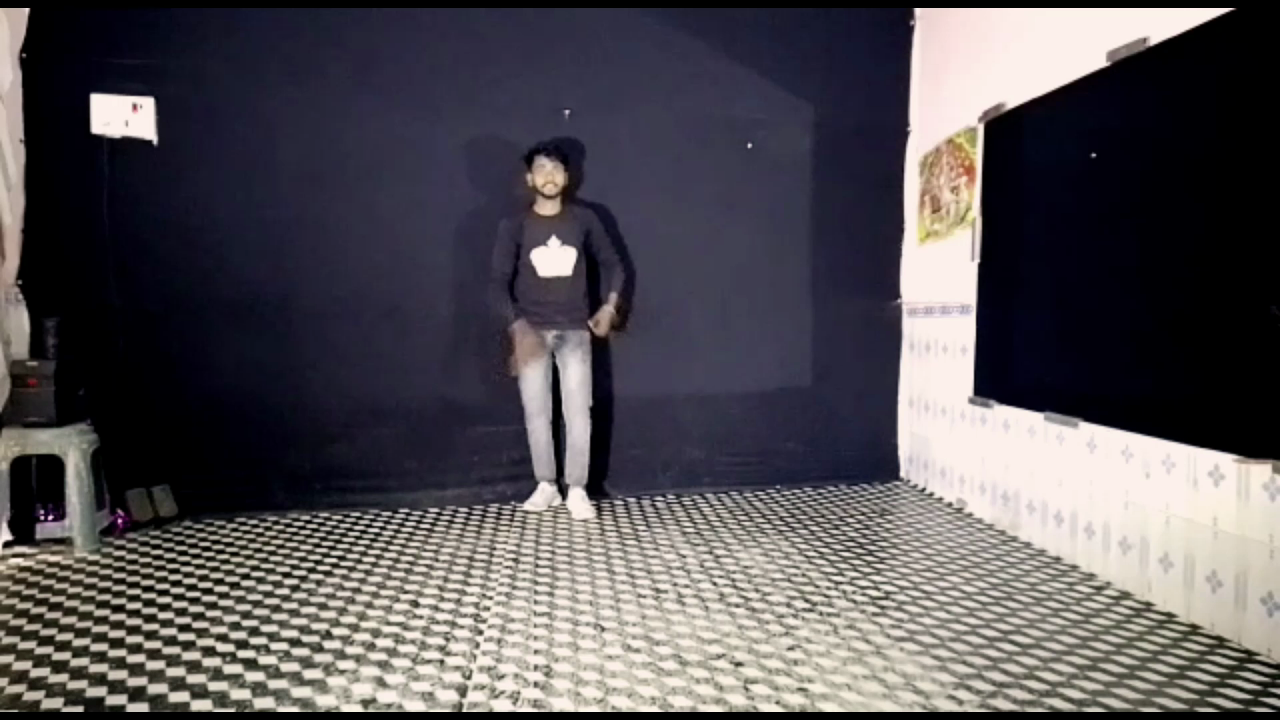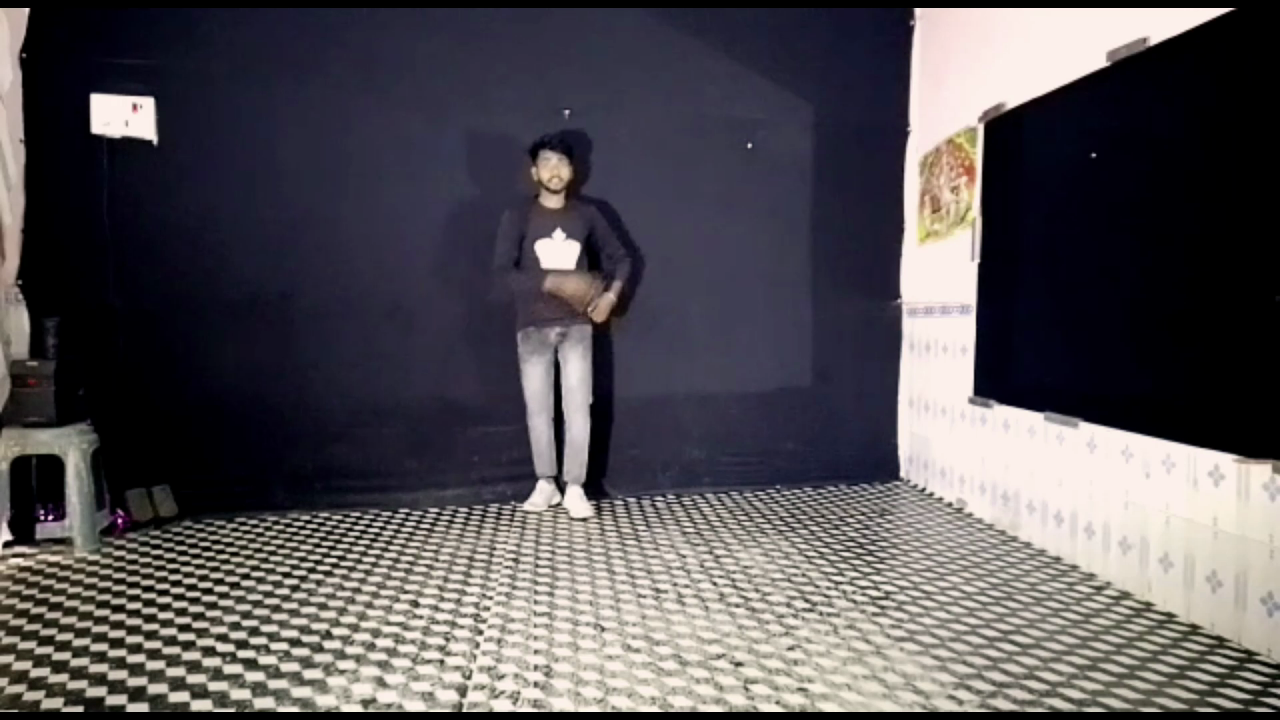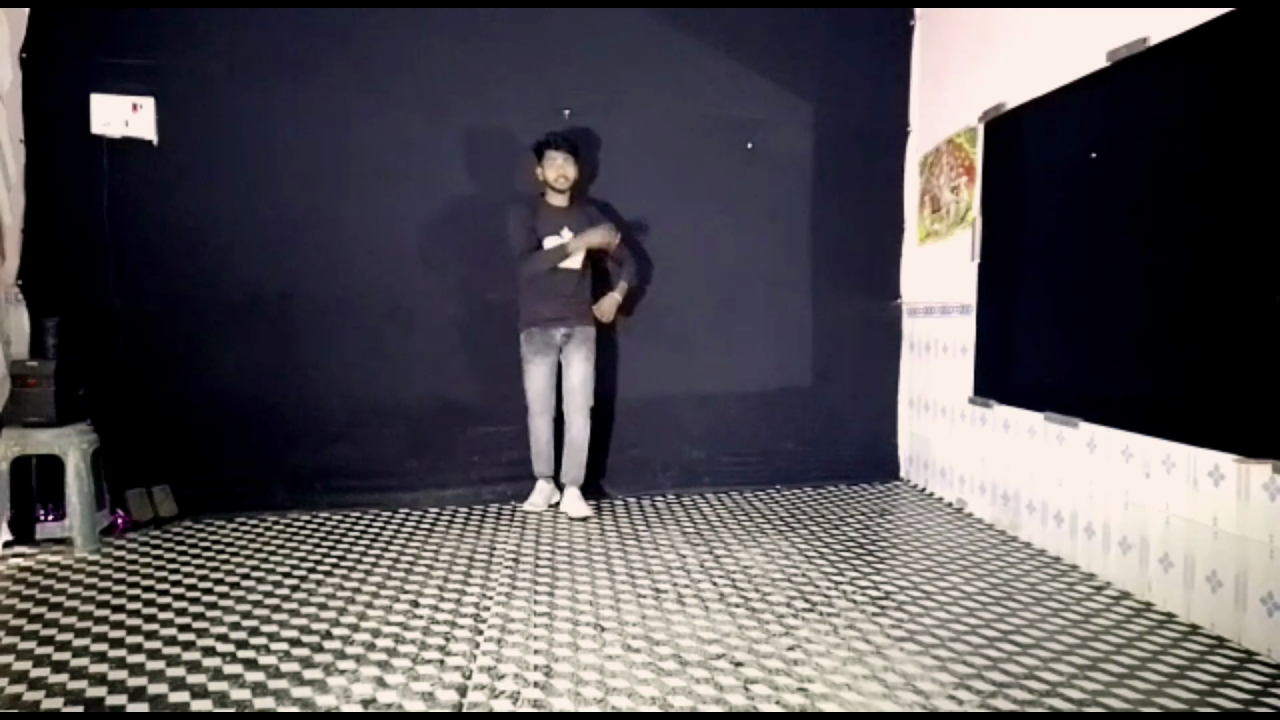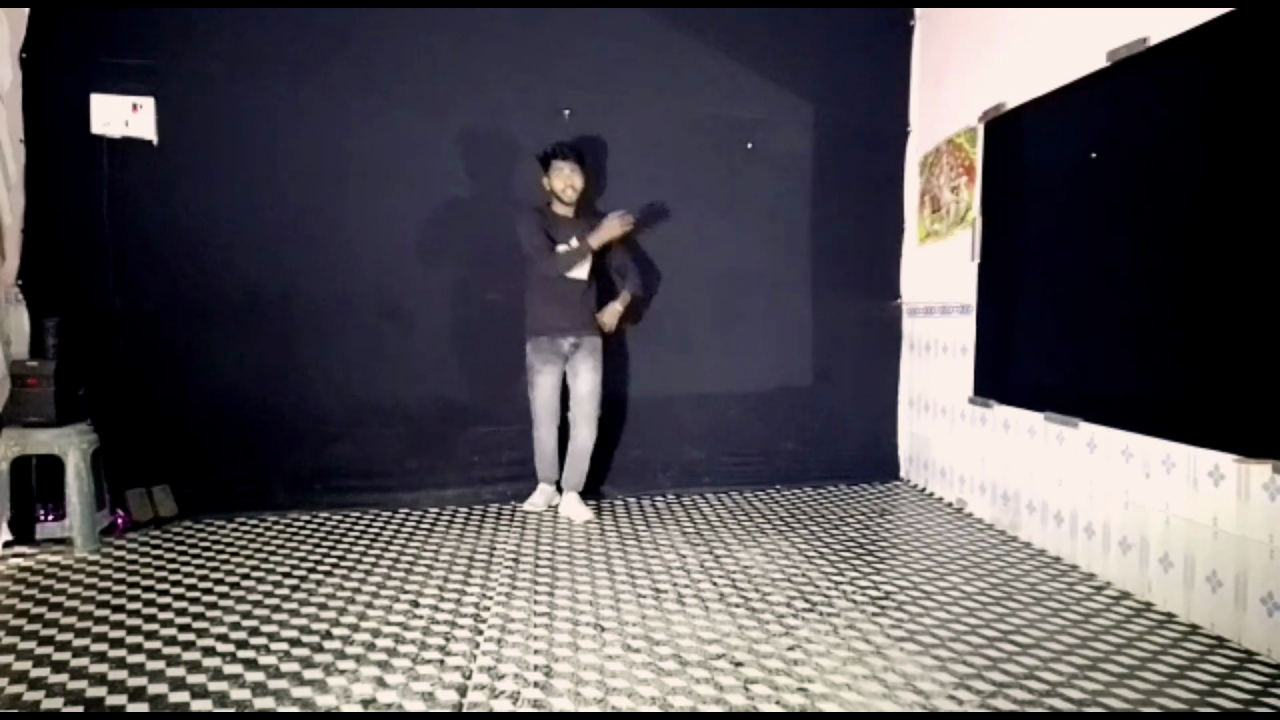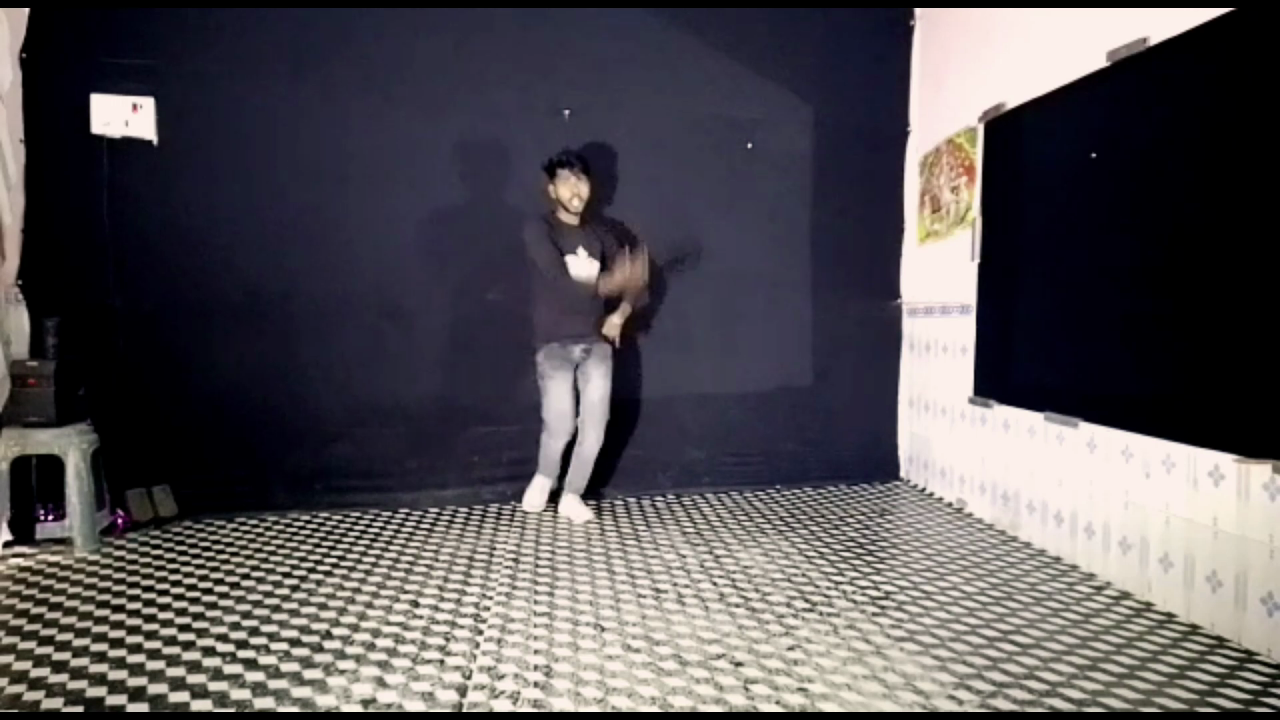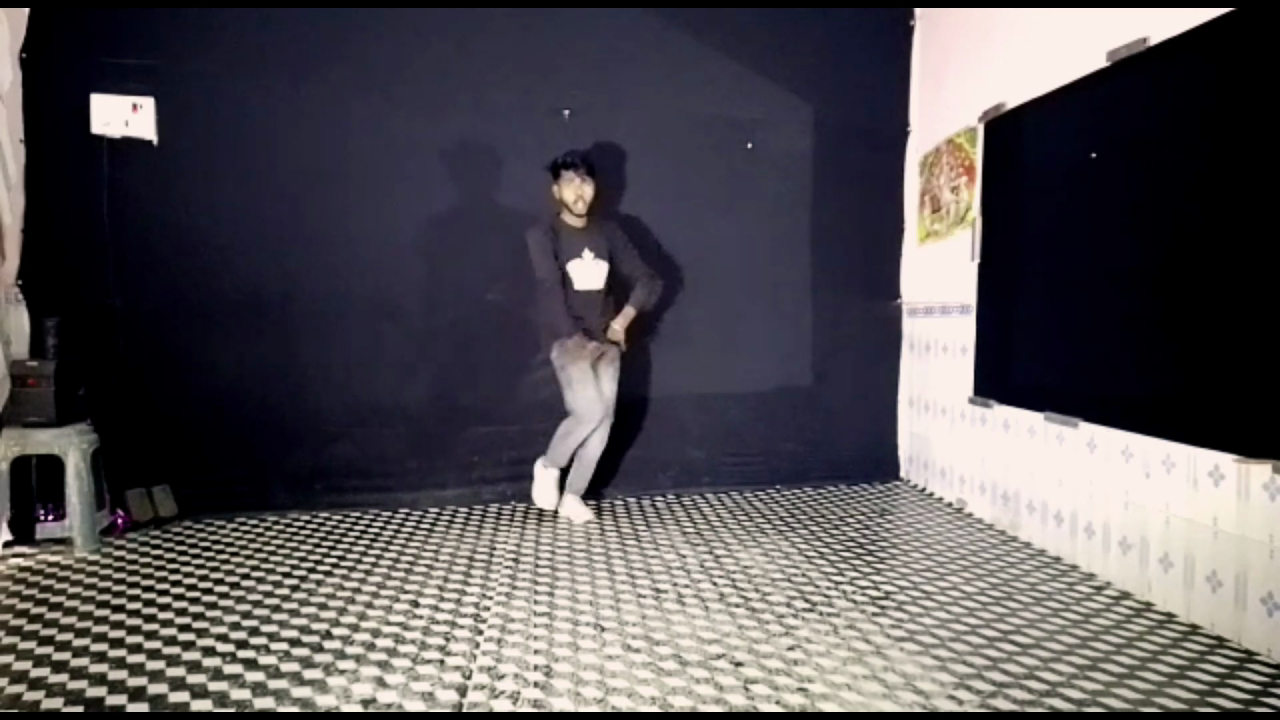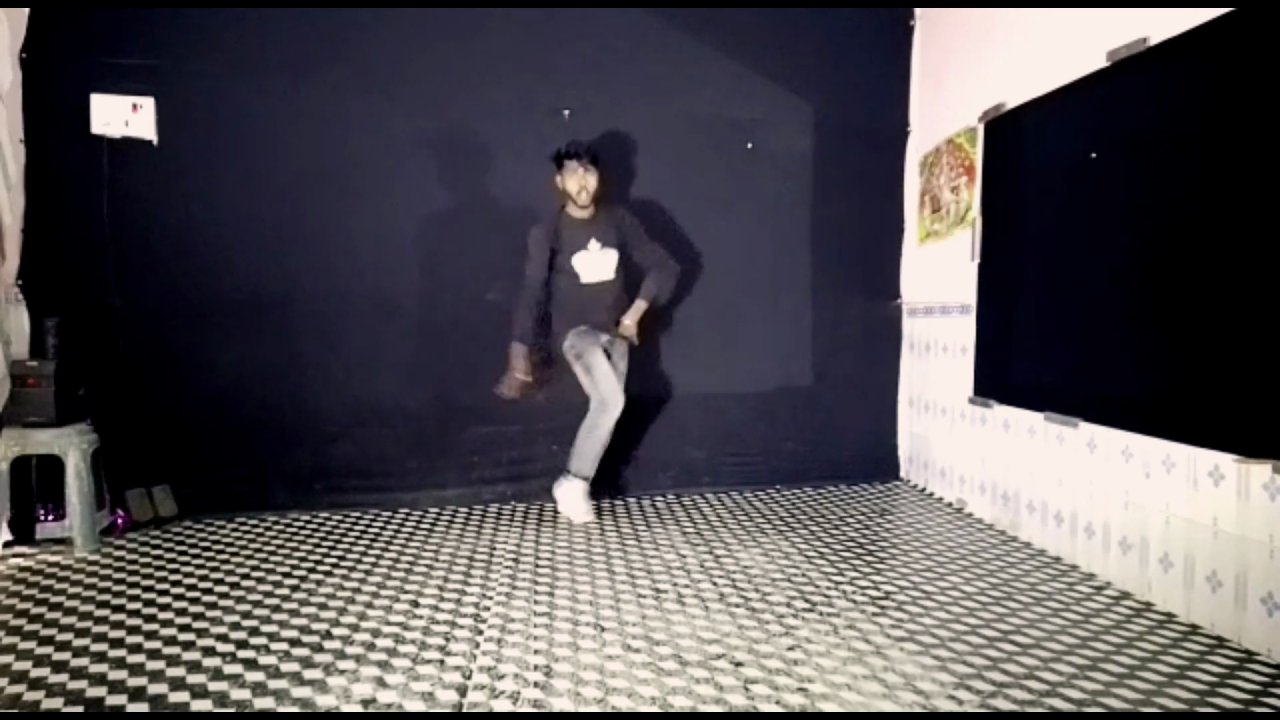
dt=0.1s
person 1, frame 1
left shoulder: (584, 219)
right shoulder: (514, 226)
left elbow: (612, 265)
right elbow: (499, 283)
left wrist: (610, 307)
right wrist: (517, 327)
left hip: (574, 329)
right hip: (531, 330)
left knee: (577, 409)
right knee: (536, 412)
left ankle: (577, 490)
right ankle: (546, 486)
person 1, frame 2
left shoulder: (587, 215)
right shoulder: (517, 216)
left elbow: (619, 257)
right elbow: (505, 269)
left wrist: (611, 295)
right wrist: (556, 282)
left hip: (576, 325)
right hip: (533, 326)
left knee: (577, 406)
right knee: (538, 410)
left ankle: (575, 489)
right ankle: (546, 484)
person 1, frame 3
left shoulder: (591, 214)
right shoulder: (524, 212)
left elbow: (624, 260)
right elbow: (527, 263)
left wrist: (617, 293)
right wrist: (579, 243)
left hip: (580, 326)
right hip: (537, 327)
left knee: (578, 408)
right knee: (540, 410)
left ankle: (572, 489)
right ankle: (545, 485)
person 1, frame 4
left shoulder: (594, 224)
right shoulder: (532, 220)
left elbow: (627, 272)
right elbow: (545, 264)
left wrist: (619, 303)
right wrist: (596, 241)
left hip: (586, 336)
right hip: (544, 336)
left knee: (585, 419)
right knee: (545, 419)
left ankle: (572, 494)
right ankle: (546, 486)
person 1, frame 5
left shoulder: (599, 234)
right shoulder: (538, 229)
left elbow: (635, 280)
right elbow: (556, 281)
left wrist: (620, 314)
right wrist: (610, 281)
left hip: (597, 340)
right hip: (556, 341)
left knee: (596, 422)
right knee: (559, 423)
left ankle: (572, 495)
right ankle: (544, 478)
person 1, frame 6
left shoulder: (609, 232)
right shoulder: (542, 236)
left elbow: (649, 281)
right elbow: (551, 292)
left wrist: (624, 317)
right wrist: (576, 344)
left hip: (604, 341)
right hip: (566, 340)
left knee: (602, 422)
right knee: (590, 412)
left ankle: (572, 496)
right ankle: (549, 465)
person 1, frame 7
left shoulder: (618, 219)
right shoulder: (547, 233)
left elbow: (659, 265)
right elbow: (532, 294)
left wrist: (637, 310)
right wrist: (520, 357)
left hip: (619, 331)
right hip: (577, 330)
left knee: (604, 410)
right knee: (611, 401)
left ankle: (576, 491)
right ankle: (572, 478)
